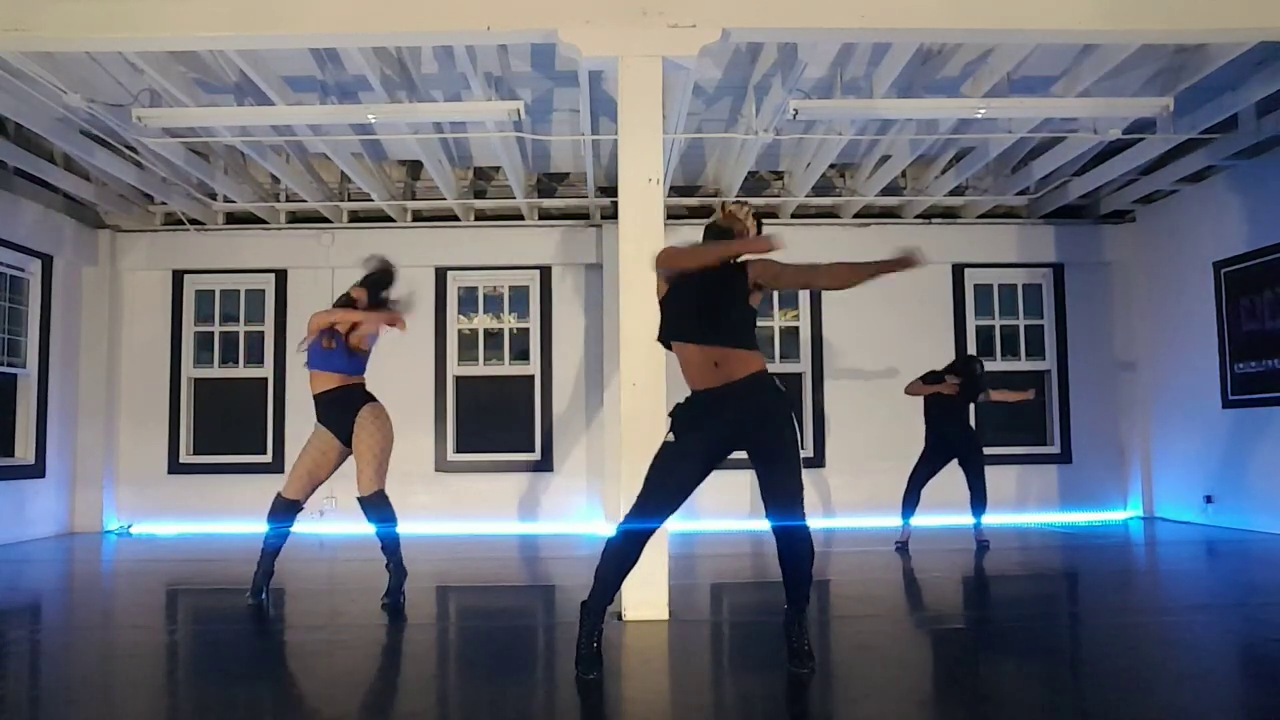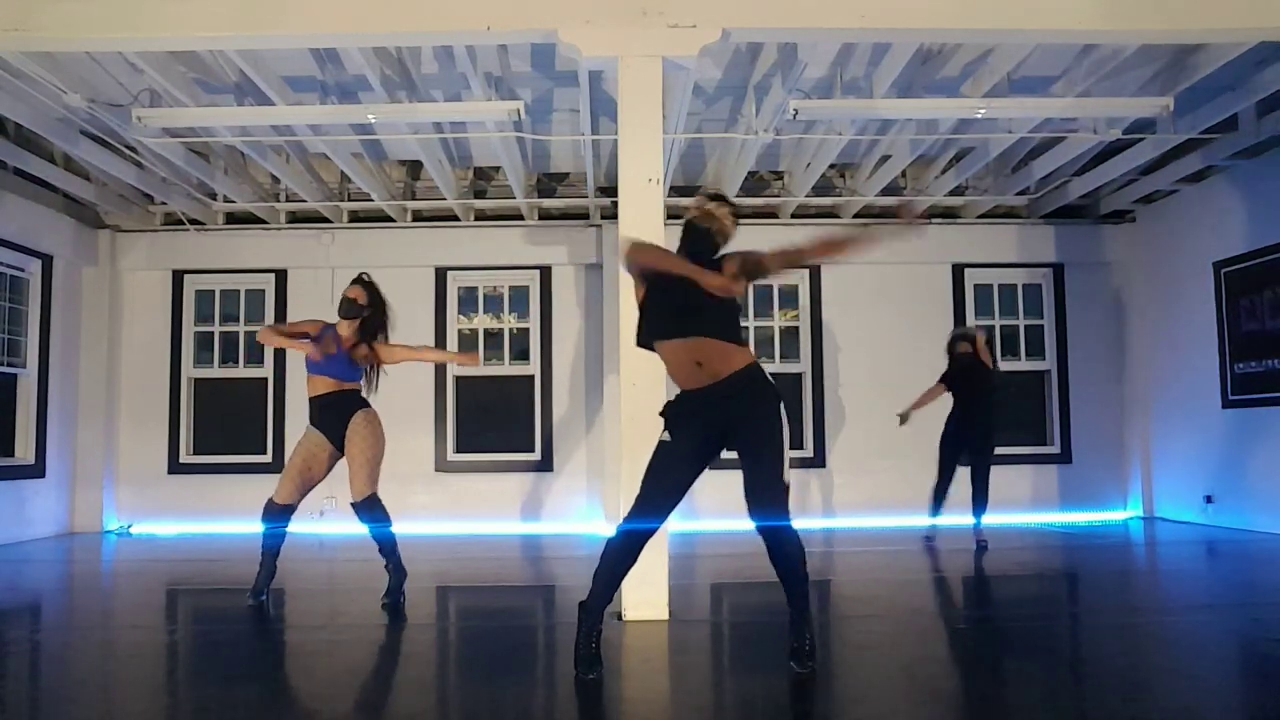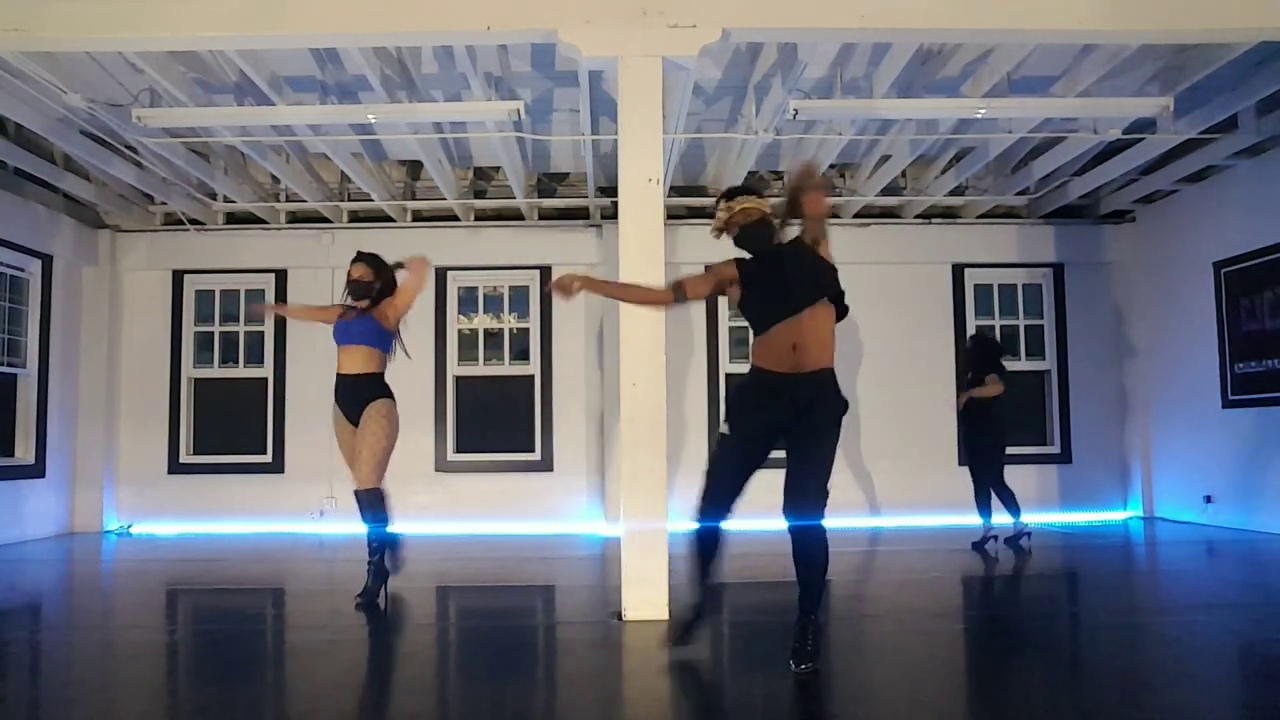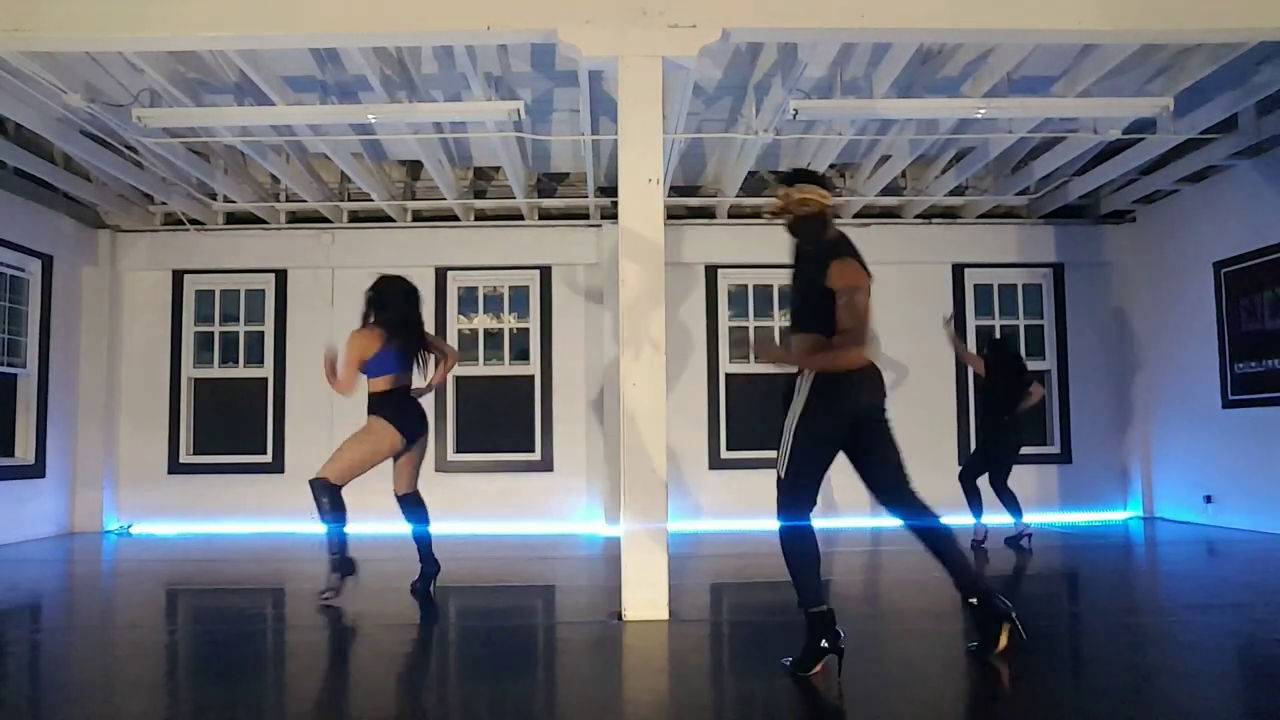
dt=0.5s
person 1, frame 1
left shoulder: (751, 273)
right shoulder: (672, 266)
left elbow: (821, 277)
right elbow: (680, 259)
left wrist: (891, 266)
right wrist: (736, 245)
left hip: (761, 404)
right hip: (704, 413)
left knee: (788, 520)
right knee: (643, 517)
left ankle: (796, 625)
right ankle: (592, 619)
person 1, frame 2
left shoulder: (731, 267)
right shoulder: (645, 266)
left elbow: (805, 254)
right elbow: (639, 254)
right wrist: (694, 271)
left hip: (753, 399)
right hip: (694, 411)
left knee: (771, 515)
right knee: (642, 518)
left ankle: (801, 624)
right ankle: (590, 617)
person 1, frame 3
left shoulder: (810, 248)
right shoulder: (734, 273)
right elbow: (662, 295)
right wrist: (590, 284)
left hip: (816, 397)
right hip: (759, 396)
left knee: (803, 513)
right knee: (713, 509)
left ankle: (808, 624)
right ankle: (705, 595)
person 1, frame 4
left shoulder: (839, 263)
right shoulder: (819, 249)
left elbow: (854, 348)
left wrist: (787, 355)
left hip: (830, 387)
right hip: (859, 390)
left knee: (793, 507)
right knee: (903, 503)
left ankle: (821, 631)
right ankle: (987, 606)
person 2, frame 1
left shoulder: (363, 333)
right shoulder: (320, 322)
left elbow: (369, 327)
right elbow: (321, 320)
right wrist: (377, 314)
left hip: (364, 413)
right hip: (330, 422)
left knee: (370, 493)
right knee: (291, 494)
left ankle: (396, 572)
right ankle: (263, 570)
person 2, frame 2
left shoulder: (369, 345)
right shoulder: (316, 329)
left elbow: (419, 353)
right elbow: (265, 334)
left wrist: (458, 357)
right wrist: (295, 344)
left hip: (356, 419)
right hip: (321, 428)
left knee: (363, 499)
right knee: (281, 500)
left ankle: (395, 571)
right ankle: (264, 573)
person 2, frame 3
left shoulder: (387, 310)
right shoulder: (342, 312)
left elbow: (421, 269)
right elbow: (306, 312)
left wrist: (400, 267)
right wrist: (275, 308)
left hip: (374, 402)
right hip: (344, 401)
left knee: (367, 487)
right knee: (365, 486)
left ankle: (376, 570)
right ankle: (386, 544)
person 2, frame 4
left shoulder: (362, 337)
right shoulder: (412, 332)
left elbow: (345, 388)
right elbow: (451, 355)
left wrist: (330, 367)
right wrist: (432, 385)
left hip: (387, 423)
right hip: (415, 419)
left knee: (324, 482)
right knee: (407, 492)
left ankle: (340, 560)
right ankle: (427, 568)
person 3, frame 1
left shoulder: (969, 389)
right shoulder: (933, 378)
left elbow: (999, 395)
right elbow: (909, 389)
left wrist: (1025, 395)
right wrist: (938, 388)
left hip: (966, 441)
right hip: (937, 443)
left knee: (978, 486)
right knee: (914, 483)
left ankle: (977, 526)
right ankle: (906, 527)
person 3, frame 2
left shoulder: (983, 366)
right shoulder: (953, 374)
left elbow: (979, 336)
right elbow: (933, 392)
left wrist: (958, 333)
right wrist: (909, 410)
left hip: (982, 432)
right hip: (956, 431)
left knee: (980, 480)
right knee: (944, 478)
left ankle: (977, 526)
right ankle: (933, 522)
person 3, frame 3
left shoulder: (989, 370)
right shoulder: (978, 369)
left elbow: (996, 387)
left wrist: (968, 393)
left hip: (985, 433)
right hip: (976, 433)
left knee: (982, 481)
right knee: (995, 481)
left ankle: (988, 528)
right ankle: (1018, 524)
person 3, frame 4
left shoulder: (992, 372)
right shoulder: (1017, 377)
left elbow: (964, 354)
right elbow: (1039, 392)
left wrist: (950, 331)
left hip: (997, 437)
right hip: (1010, 436)
left knee: (967, 476)
right knee: (998, 482)
left ankle: (979, 527)
right ankle: (1021, 526)
